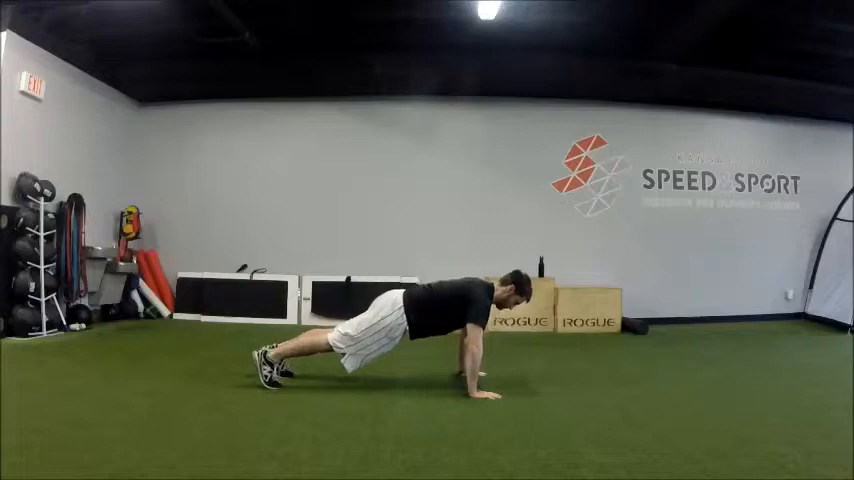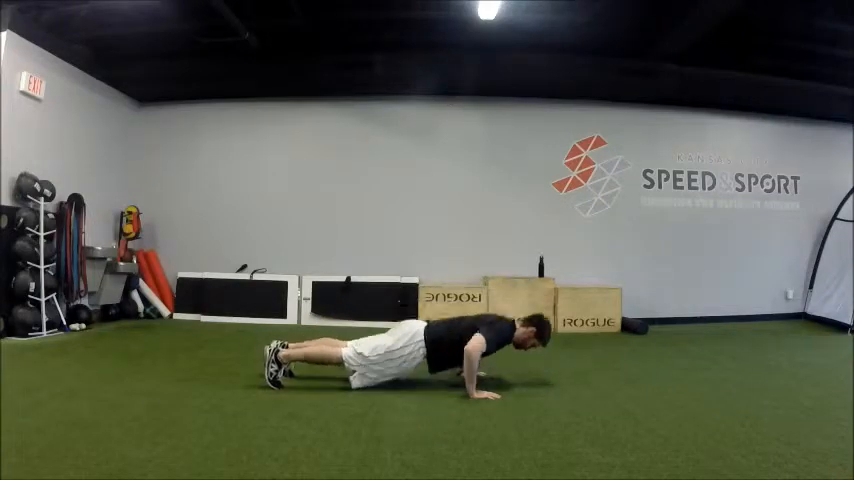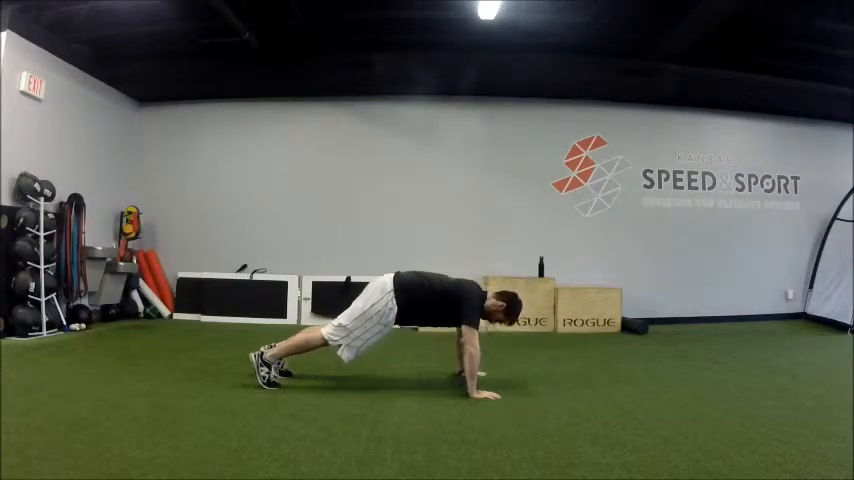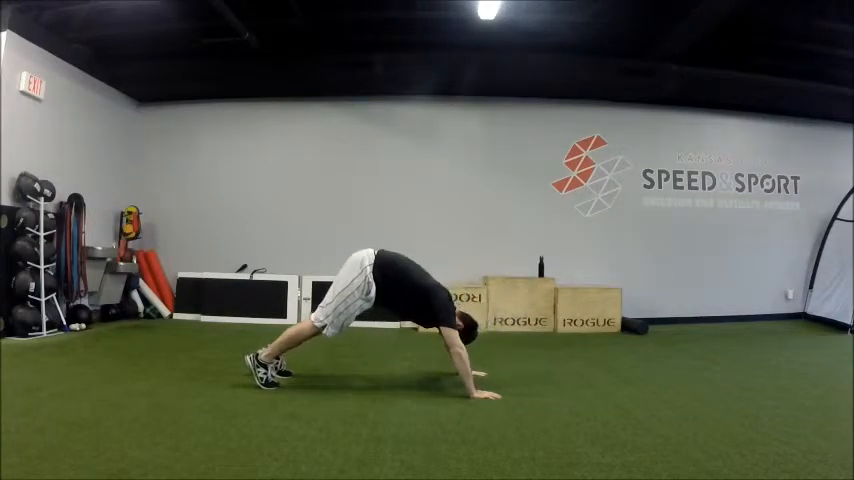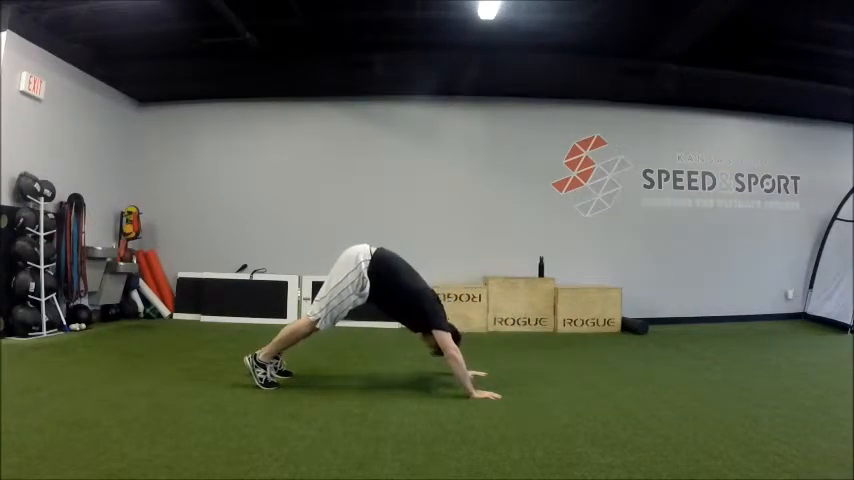
dt=1s
person 1, frame 1
left shoulder: (478, 291)
right shoulder: (481, 297)
left elbow: (464, 334)
right elbow: (474, 345)
left wrist: (463, 368)
right wrist: (474, 390)
left hip: (399, 307)
right hip: (398, 313)
left knee: (336, 337)
right knee: (334, 342)
left ankle: (276, 349)
right ankle: (272, 355)
person 1, frame 2
left shoulder: (498, 323)
right shoulder: (502, 329)
right elbow: (471, 350)
left wrist: (467, 370)
right wrist: (472, 389)
left hip: (416, 333)
right hip: (416, 344)
left knee: (347, 348)
right knee: (346, 357)
left ankle: (285, 348)
right ankle: (282, 358)
person 1, frame 3
left shoulder: (468, 296)
right shoulder: (474, 298)
left elbow: (462, 338)
right elbow: (471, 345)
left wrist: (464, 369)
right wrist: (473, 390)
left hip: (390, 294)
right hip: (389, 298)
left knee: (333, 331)
right knee: (331, 335)
left ankle: (274, 351)
right ankle: (267, 357)
person 1, frame 4
left shoulder: (437, 303)
right shoulder: (441, 303)
left elbow: (452, 348)
right elbow: (457, 347)
left wrist: (465, 370)
right wrist: (473, 391)
left hip: (370, 269)
right hip: (367, 271)
left knee: (322, 322)
right knee: (321, 322)
left ankle: (273, 356)
right ankle: (263, 358)
person 1, frame 5
left shoulder: (428, 307)
right shoulder: (430, 308)
left elbow: (448, 352)
right elbow: (451, 351)
left wrist: (461, 370)
right wrist: (472, 391)
left hip: (365, 264)
right hip: (362, 266)
left knee: (318, 320)
right knee: (316, 318)
left ankle: (272, 357)
right ankle: (261, 359)
